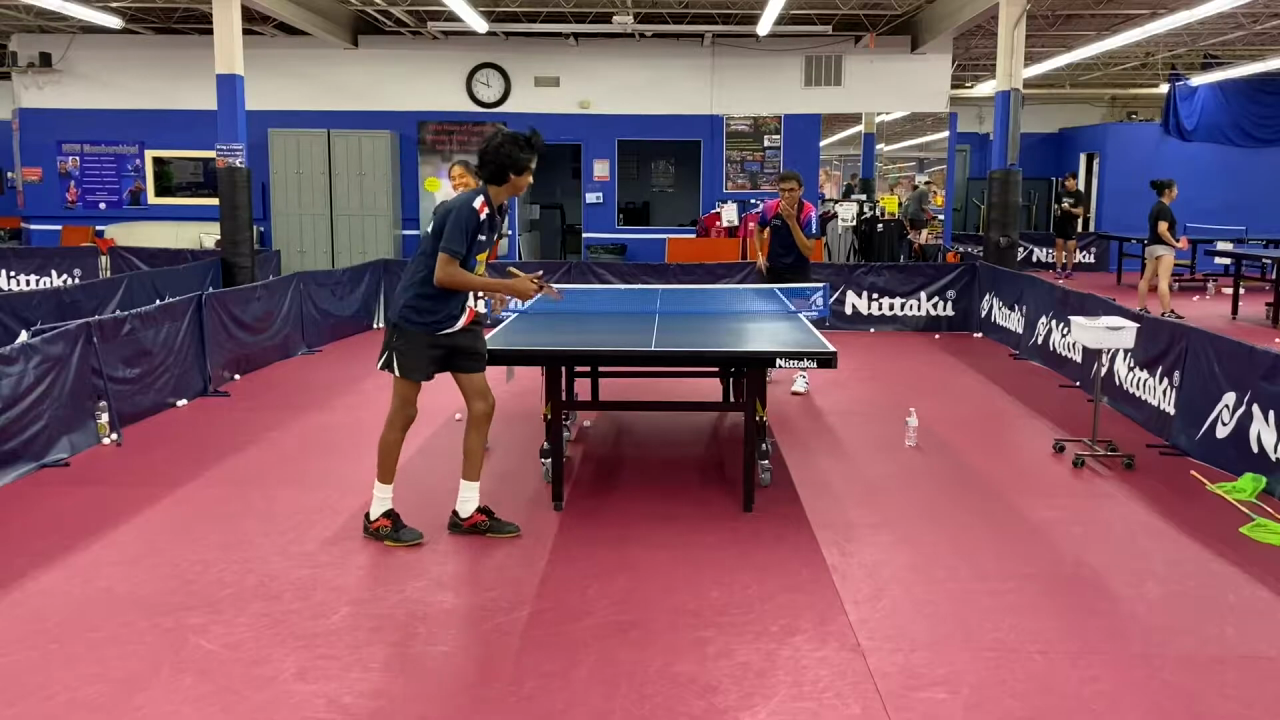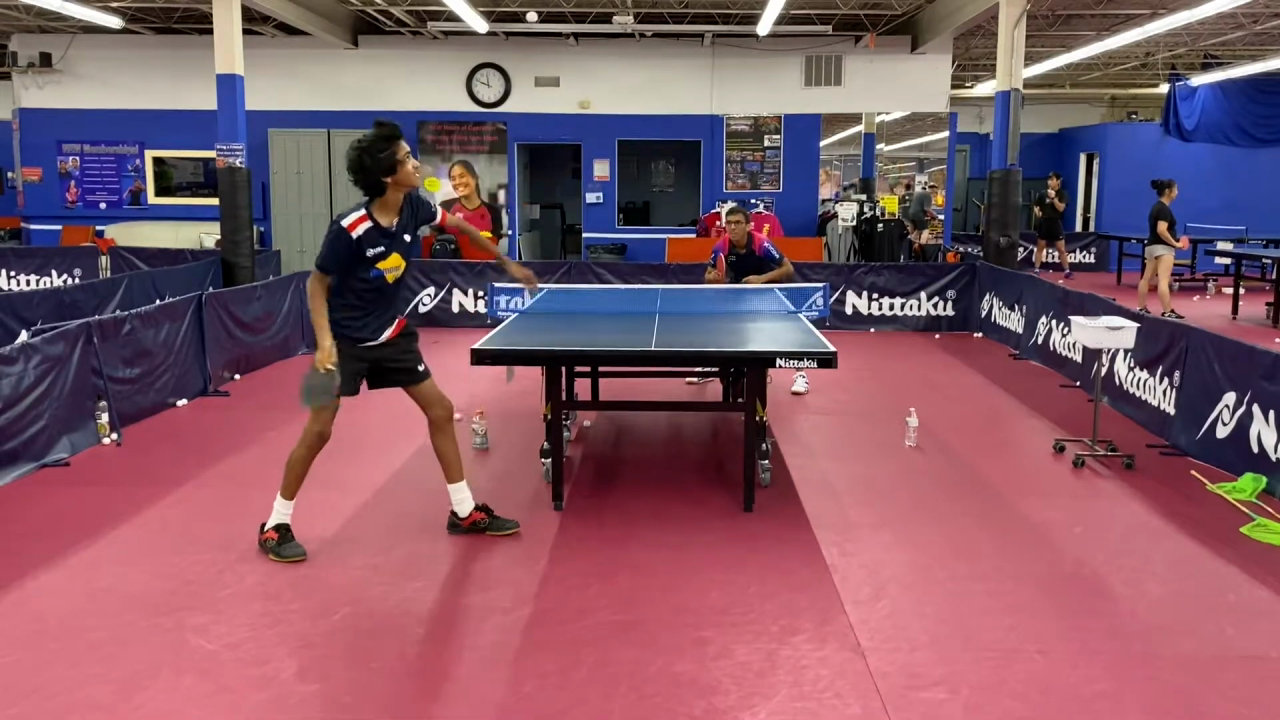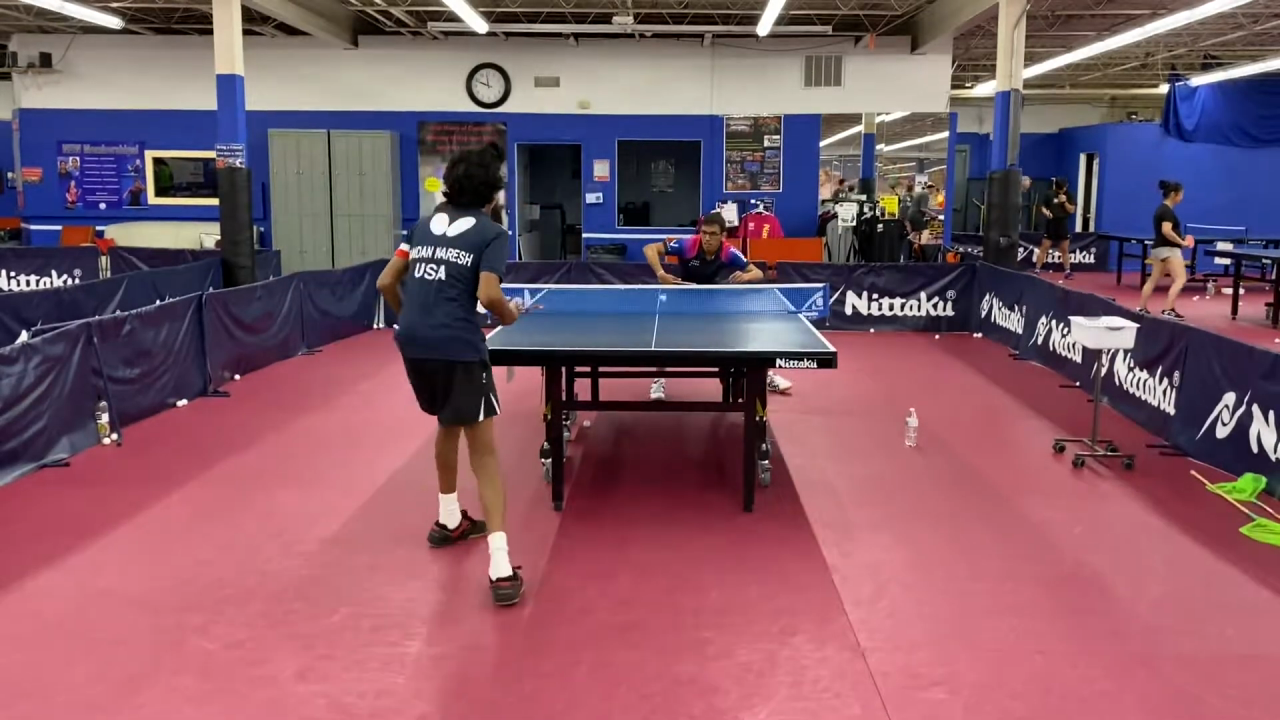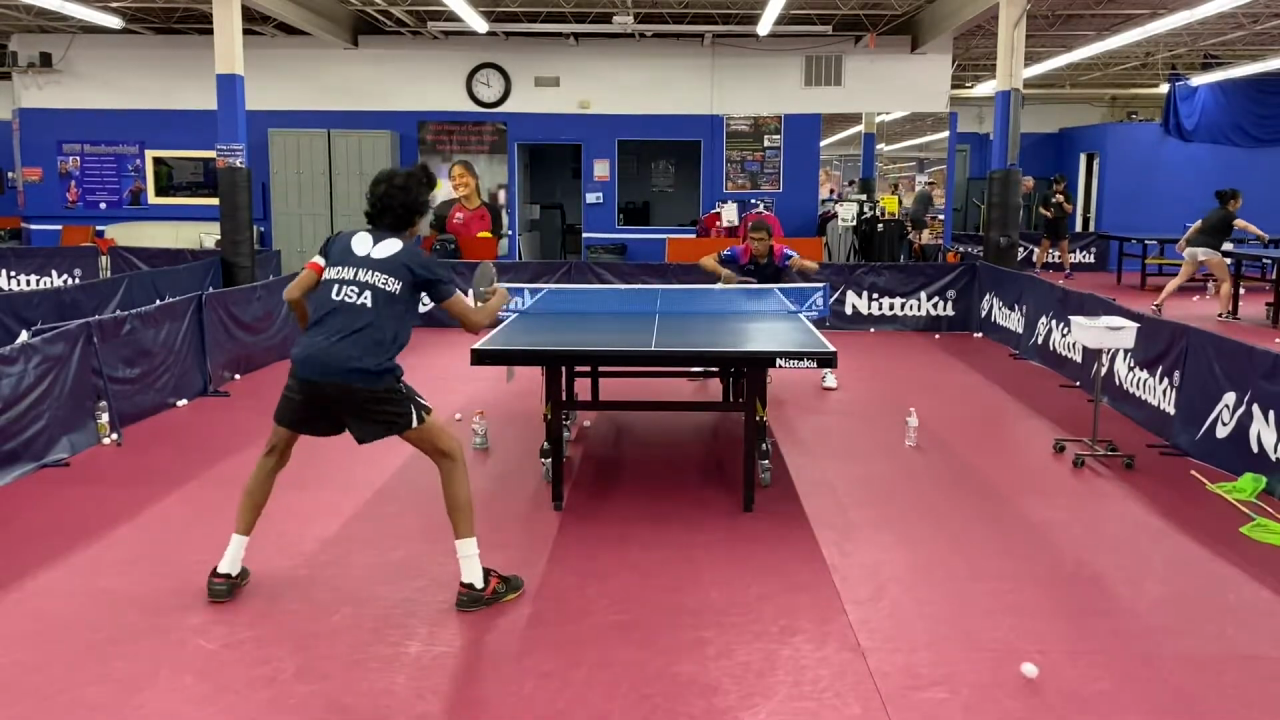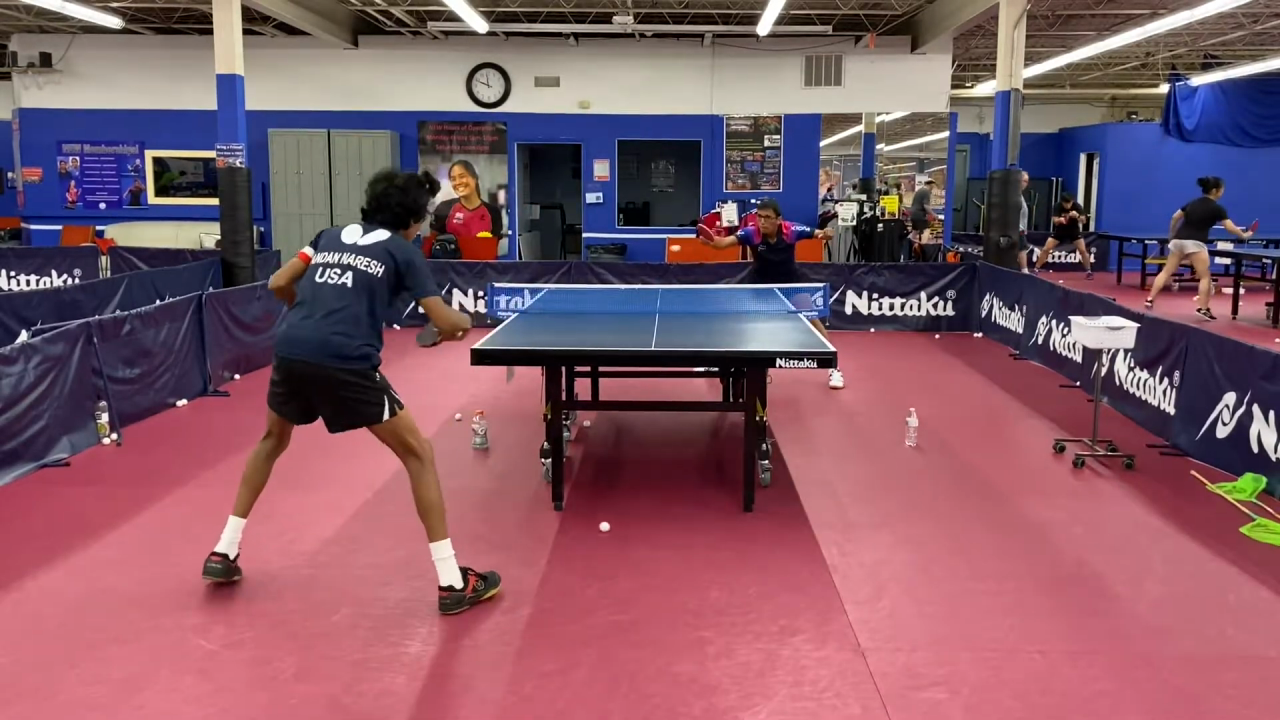
dt=1s
person 1, frame 1
left shoulder: (491, 211)
right shoulder: (467, 209)
right elbow: (443, 275)
left wrist: (514, 284)
right wrist: (505, 287)
left hip: (456, 321)
right hip: (416, 321)
left knee: (482, 406)
right knee: (403, 414)
left ankle: (466, 511)
right ankle: (381, 512)
person 1, frame 2
left shoulder: (415, 207)
right shoulder: (350, 229)
left elbow: (458, 226)
right elbow: (317, 284)
left wrist: (507, 263)
right wrist: (324, 340)
left hip: (392, 332)
right hip: (345, 337)
left knee: (441, 411)
right knee: (318, 432)
left ankle: (465, 512)
right ankle: (275, 525)
person 1, frame 3
left shoulder: (422, 226)
right shoulder: (492, 234)
left elbow: (385, 284)
right elbow: (491, 295)
right wrist: (509, 314)
left hip: (412, 344)
right hip: (458, 348)
left knee: (450, 424)
right knee: (485, 453)
left ankle: (449, 519)
right ankle: (500, 569)
person 1, frame 4
left shoulder: (338, 243)
right shoulder: (417, 260)
left elbow: (293, 296)
right elbow: (474, 322)
right wrist: (497, 300)
left hip: (309, 370)
right hip: (368, 380)
left knee: (273, 455)
right knee: (450, 454)
left ankle: (227, 569)
right ankle: (474, 579)
person 1, frame 5
left shoulder: (333, 236)
right shoulder: (402, 252)
left elbow: (278, 285)
right elbow: (449, 325)
right wrist: (462, 324)
left hip: (290, 352)
right hip: (344, 363)
left knee: (272, 441)
right knee: (419, 456)
left ankle: (224, 553)
right ankle: (453, 582)
person 2, frame 1
left shoulder: (809, 213)
right shoulder: (769, 208)
left elbow: (808, 251)
right elbow: (758, 231)
left wrist: (791, 223)
right wrist: (759, 255)
left hip: (797, 272)
right hip: (771, 269)
left ankle: (801, 374)
person 2, frame 2
left shoulder: (761, 243)
right shoulder: (721, 246)
left elbow: (789, 269)
right elbow: (707, 276)
left wrist: (761, 279)
right wrist: (713, 277)
right hip: (740, 285)
left ankle: (800, 374)
right ankle: (711, 366)
person 2, frame 3
left shoulder: (729, 253)
right shoulder: (687, 245)
left elbow: (759, 274)
right elbow: (650, 249)
left wrist: (745, 277)
right wrist: (660, 273)
left ankle: (766, 376)
right ankle: (659, 380)
person 2, frame 4
left shoulder: (782, 253)
right shoulder: (739, 252)
left elbow: (814, 268)
right elbow: (704, 261)
left wrist: (802, 264)
right wrist: (721, 271)
left ankle: (826, 370)
person 2, frame 5
left shoulder: (792, 230)
right shoulder: (751, 232)
left elbow: (821, 235)
right elbow: (723, 242)
left wrist: (826, 234)
right wrist: (711, 240)
left hip: (790, 283)
right hip: (760, 285)
left knee: (812, 320)
left ankle: (833, 368)
